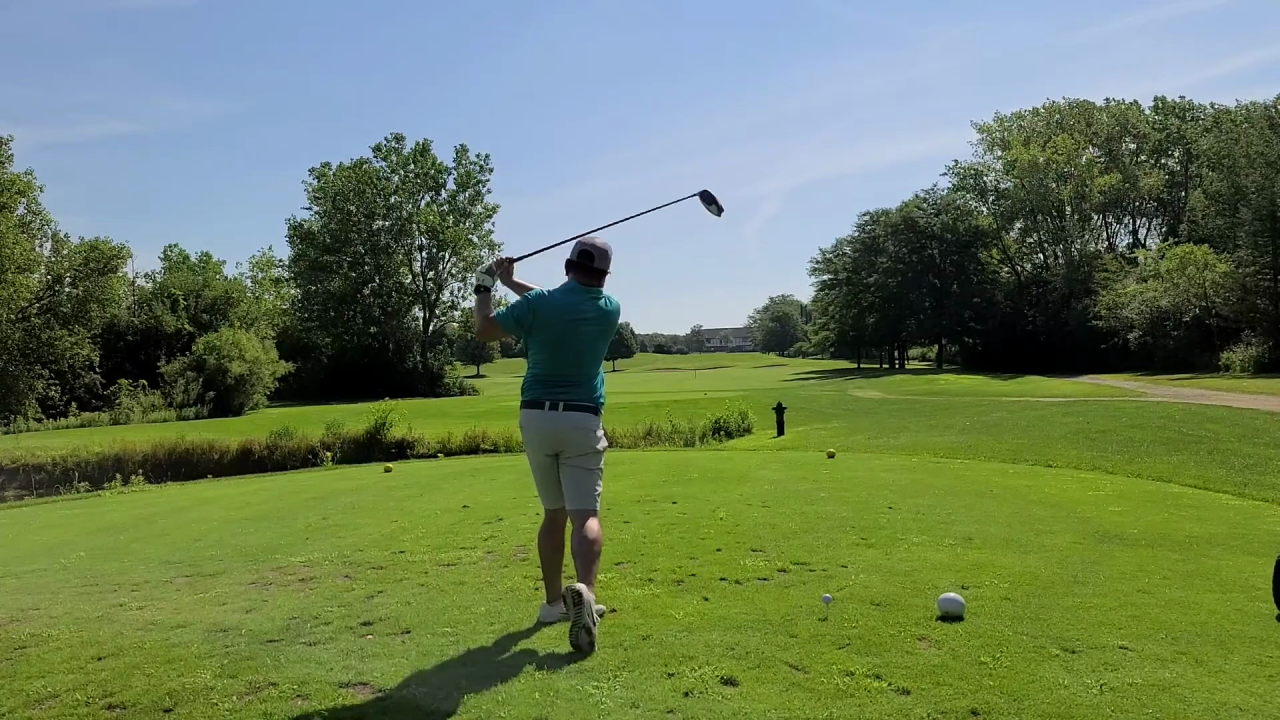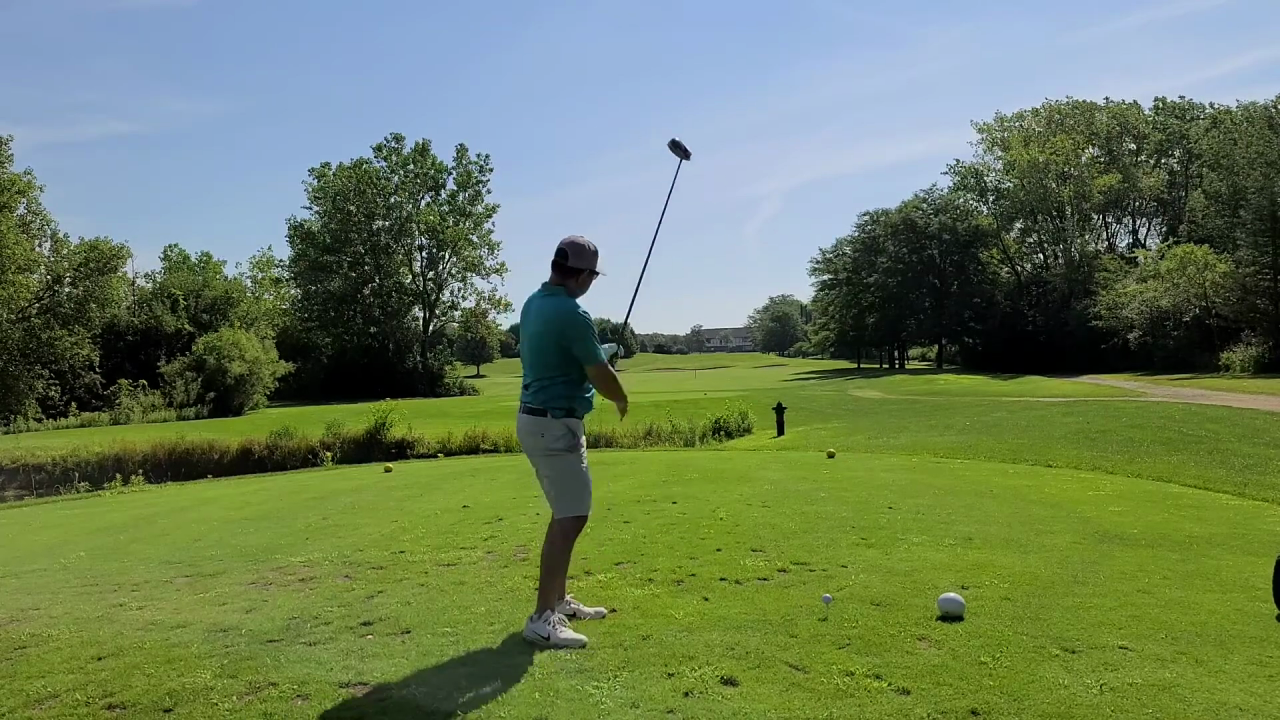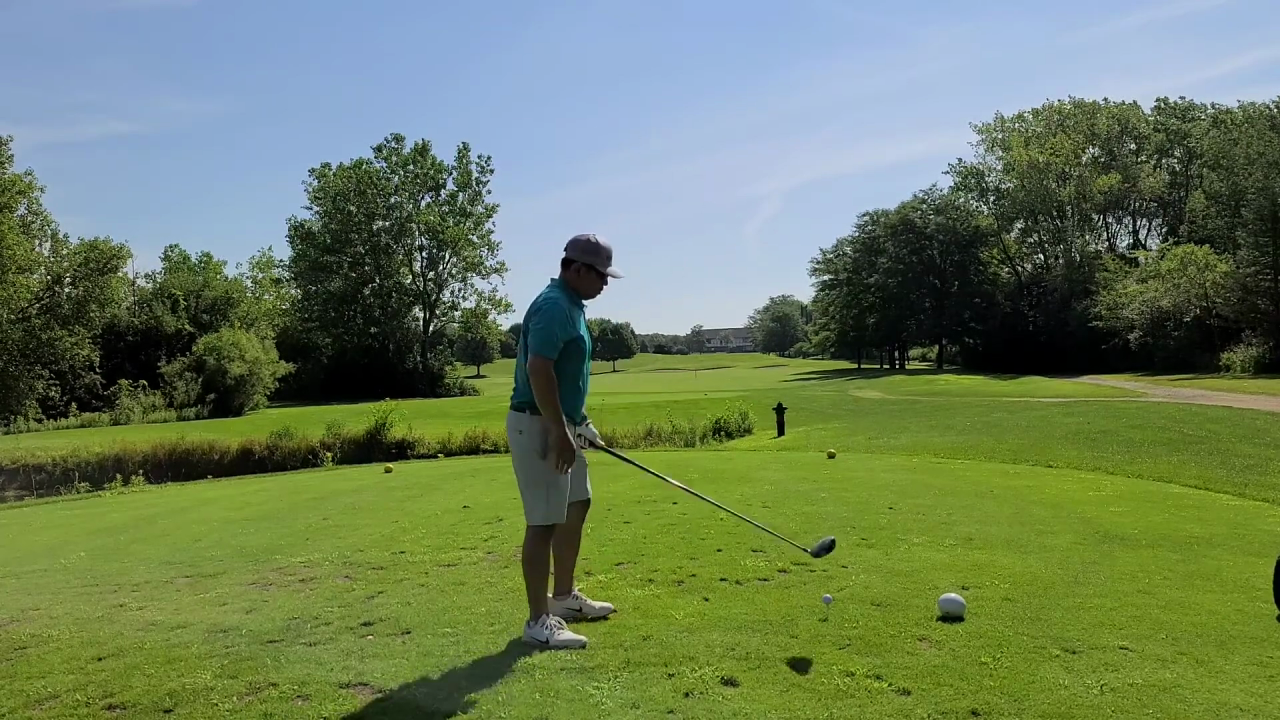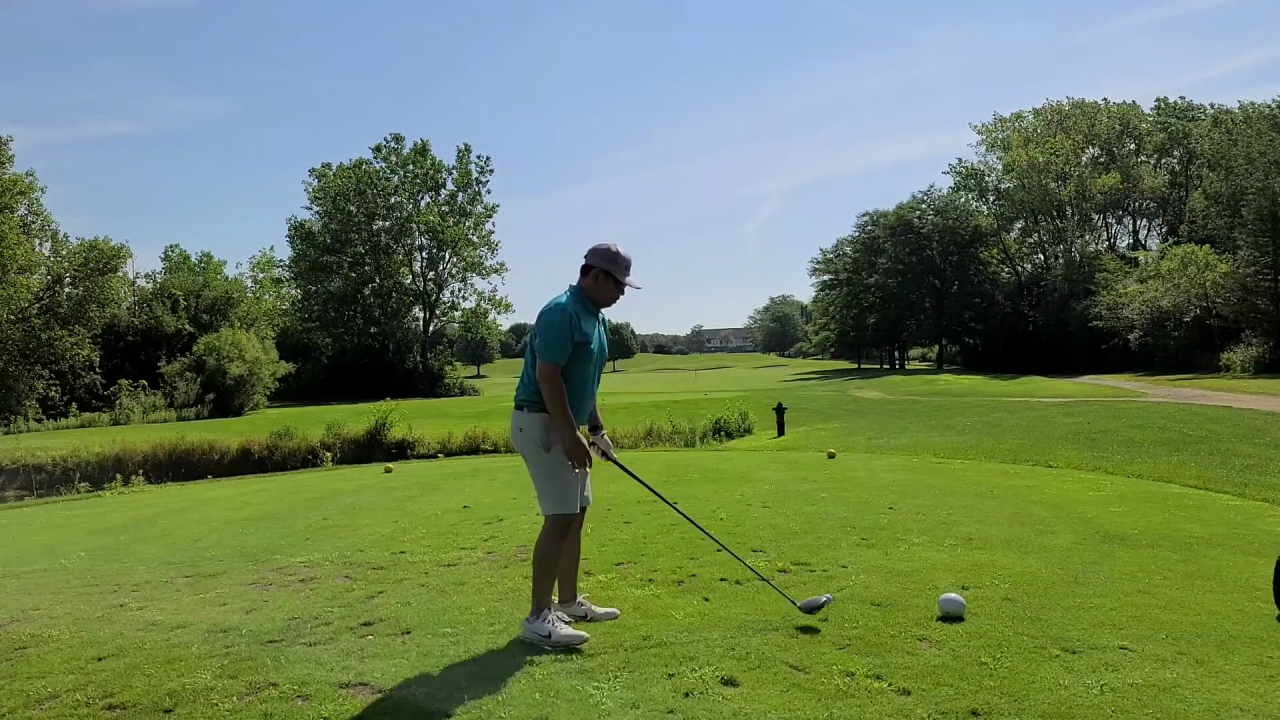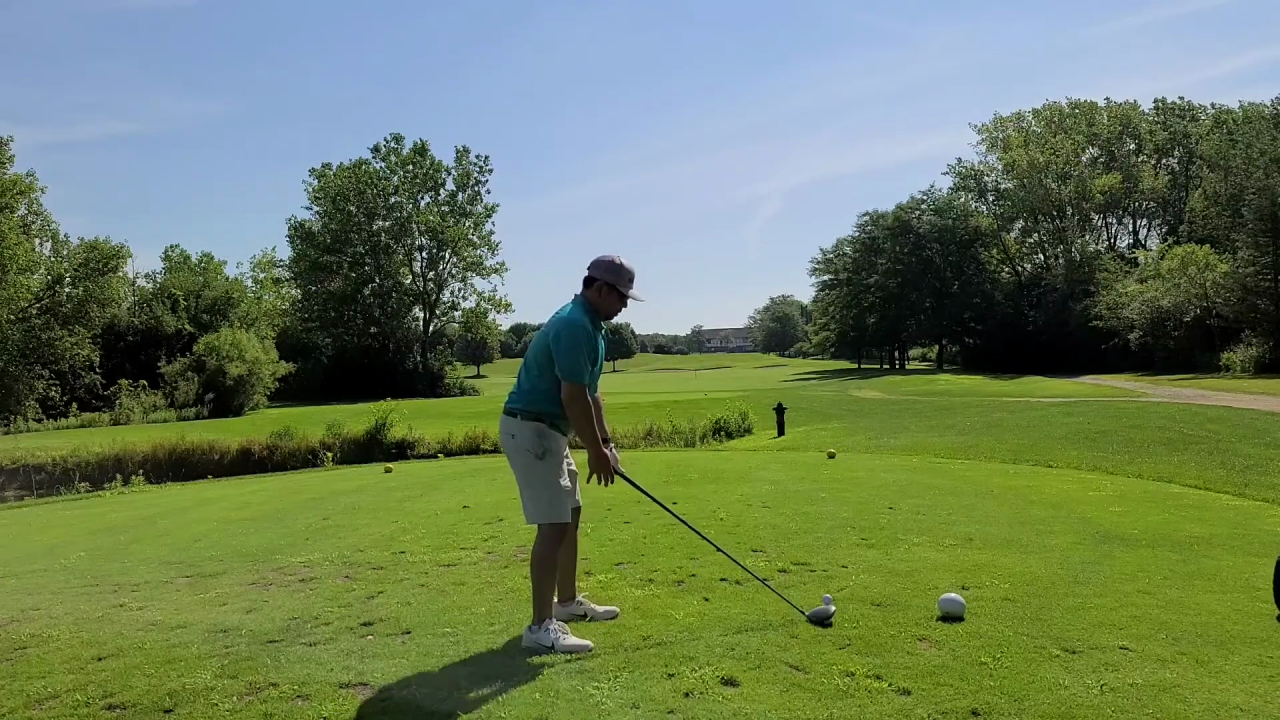
dt=0.5s
person 1, frame 1
left shoulder: (539, 303)
right shoulder: (610, 310)
left elbow: (484, 330)
left wrist: (485, 287)
right wrist: (512, 282)
left hip: (537, 418)
right hip: (582, 421)
left knee: (555, 512)
right knee: (585, 514)
left ankle: (554, 601)
right ankle: (584, 590)
person 1, frame 2
left shoulder: (535, 303)
right shoulder: (573, 315)
right elbow: (600, 378)
left wrist: (594, 355)
right wrist: (621, 399)
left hip: (539, 420)
right hip: (556, 425)
left knee: (566, 513)
right knee: (571, 518)
left ankle: (558, 601)
right ankle: (542, 618)
person 1, frame 3
left shoulder: (570, 305)
right shoulder: (554, 305)
right elbow: (538, 369)
left wrist: (578, 422)
right wrist: (559, 431)
left hip: (559, 426)
right hip: (539, 427)
left knee: (575, 508)
right knee: (544, 523)
left ankle: (564, 596)
right ankle: (539, 622)
person 1, frame 4
left shoulder: (593, 317)
right shoulder: (562, 312)
right elbow: (547, 376)
left wrist: (595, 428)
right wrist: (572, 434)
left hip: (564, 425)
right hip: (541, 424)
left knee: (575, 515)
right knee: (560, 518)
left ankle: (568, 602)
right ankle: (539, 617)
person 1, frame 5
left shoulder: (589, 324)
right shoulder: (574, 325)
left elbow: (590, 392)
right elbow: (573, 396)
left wrist: (606, 443)
right wrist: (595, 452)
left hip: (547, 430)
right hip: (530, 430)
left knee: (569, 517)
right knee: (553, 525)
left ankle: (567, 602)
right ankle: (541, 627)
